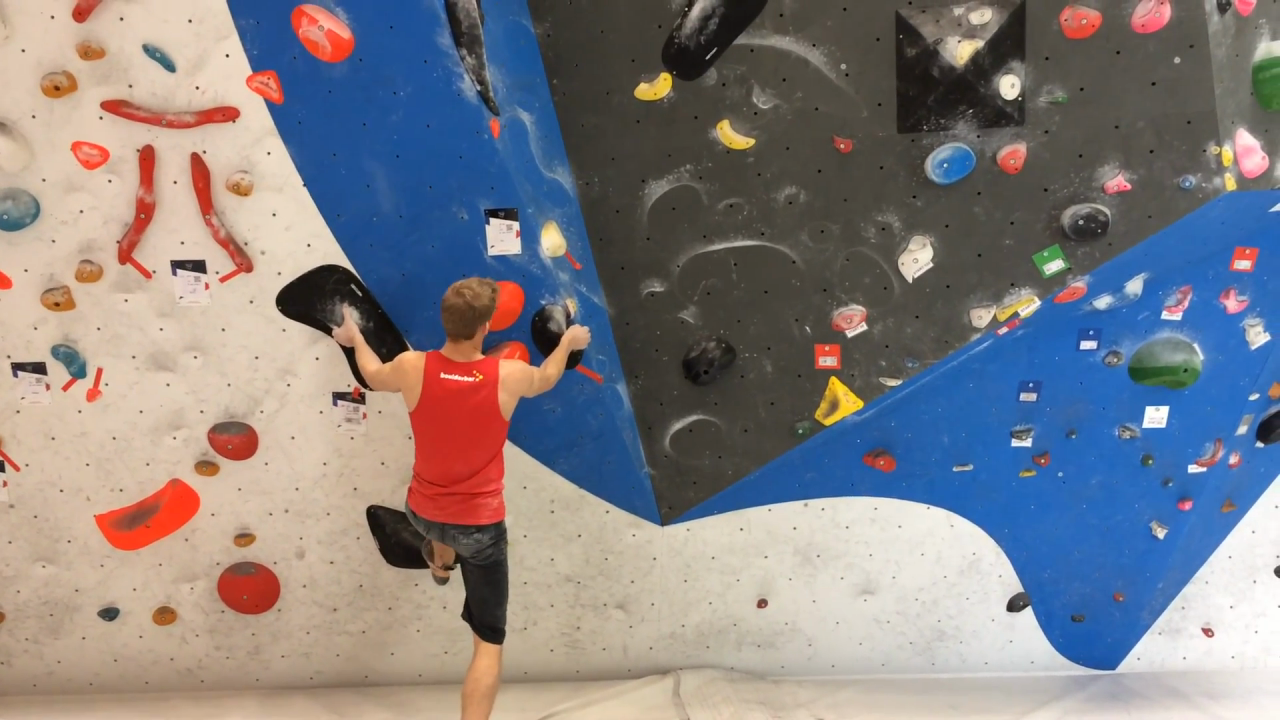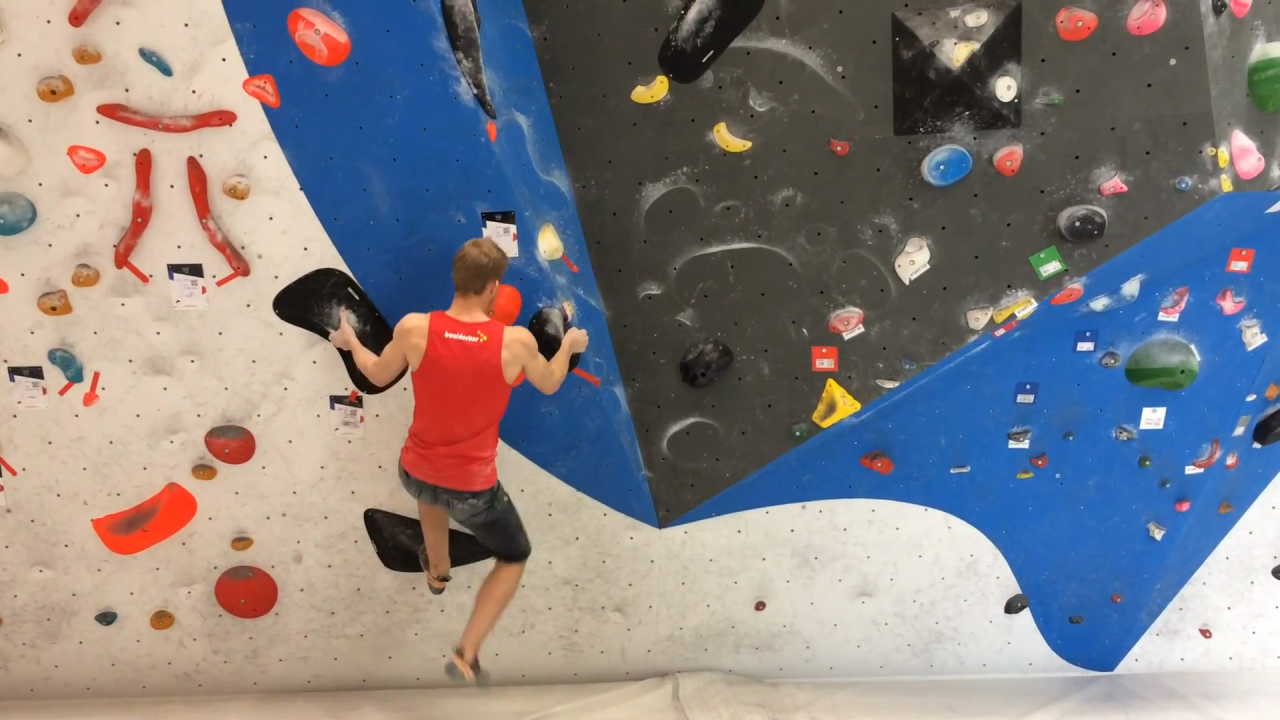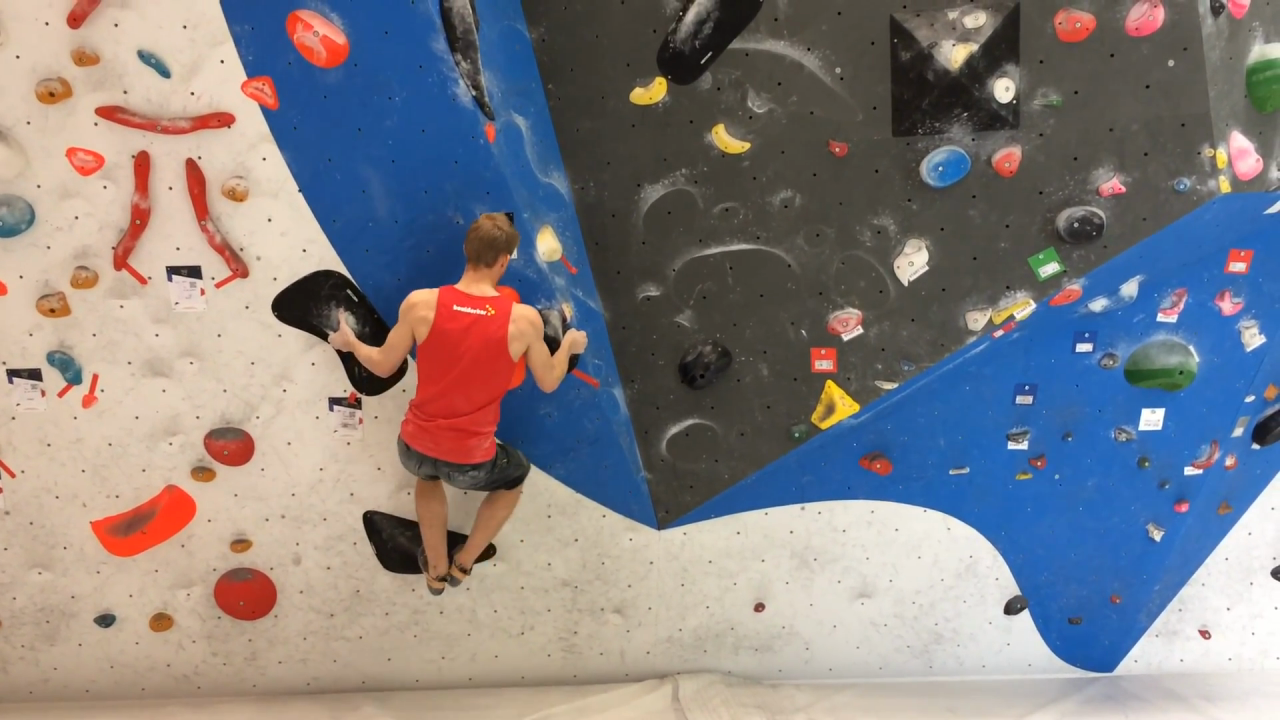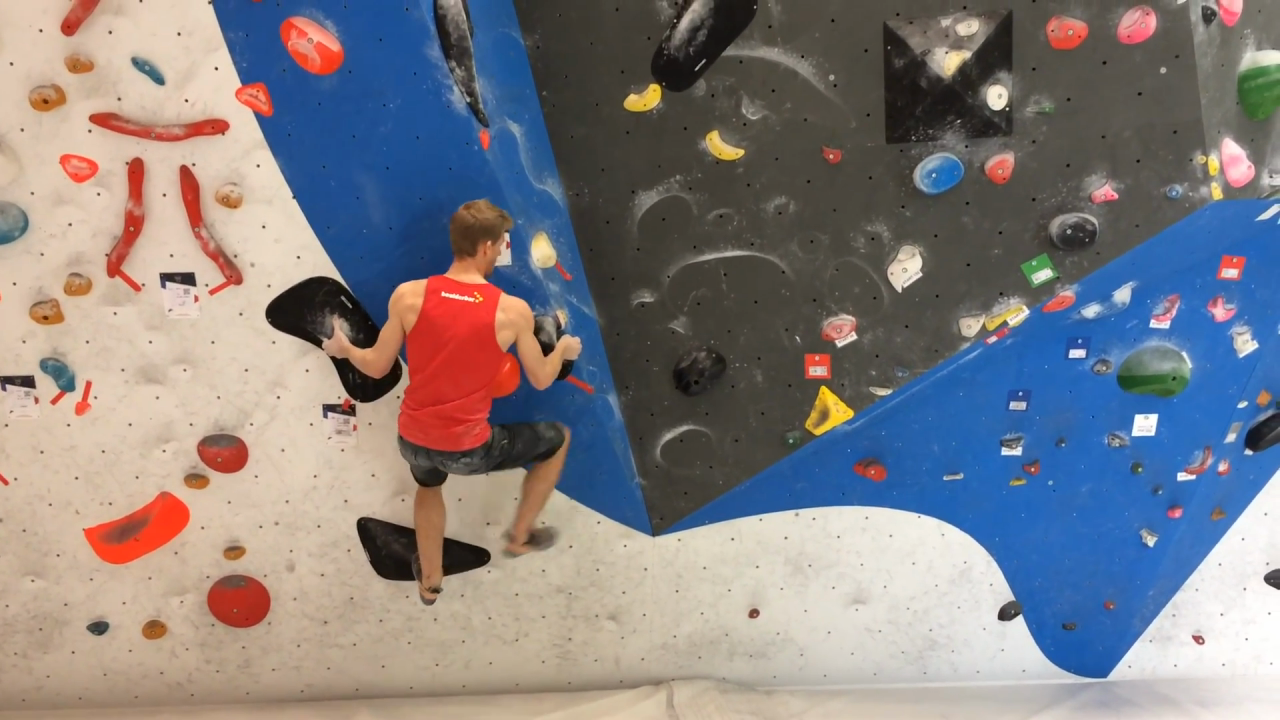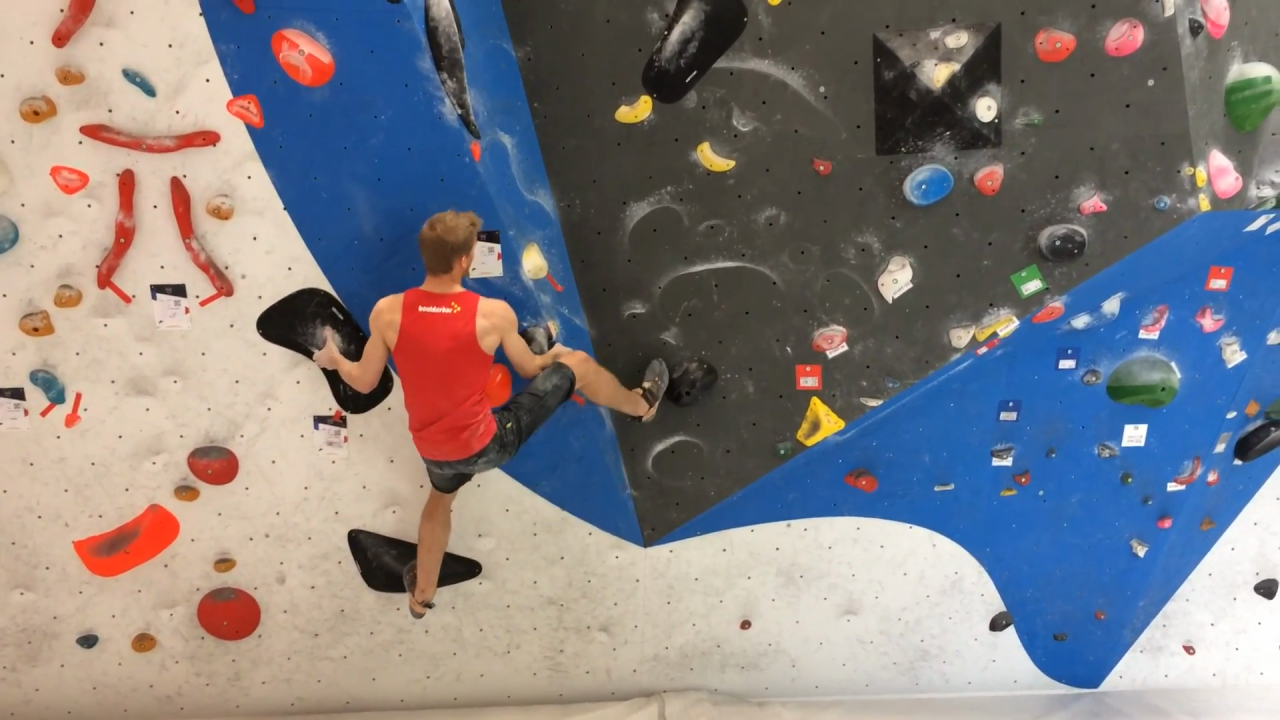
dt=0.4s
person 1, frame 1
left shoulder: (411, 368)
right shoulder: (509, 376)
left elbow: (374, 376)
right elbow: (546, 379)
left wrist: (354, 336)
right wrist: (568, 342)
left hip: (423, 511)
right hip: (480, 524)
right knee: (489, 641)
left ankle: (441, 561)
person 1, frame 2
left shoulder: (413, 329)
right shoulder: (516, 341)
left elbow: (377, 373)
right elbow: (547, 380)
left wrist: (349, 340)
right wrist: (569, 345)
left hip: (416, 475)
right hip: (472, 489)
right knee: (514, 559)
left ankle: (437, 572)
right ankle: (466, 654)
person 1, frame 3
left shoulder: (420, 304)
right shoulder: (524, 320)
left elbow: (383, 365)
right elbow: (548, 382)
left wrist: (349, 342)
right wrist: (569, 344)
left hip: (415, 446)
right hip: (471, 461)
left knee: (428, 476)
right knee: (514, 476)
left ankle: (436, 571)
right ankle: (462, 565)
person 1, frame 4
left shoulder: (407, 296)
right shoulder: (513, 311)
left elbow: (376, 366)
right elbow: (541, 379)
left wrist: (340, 347)
right wrist: (563, 351)
left hip: (414, 438)
right hip: (468, 449)
left knee: (429, 485)
right knee: (556, 440)
left ankle: (429, 583)
right ankle: (520, 537)
person 1, frame 5
left shoulder: (387, 312)
right shoulder: (494, 314)
left elbow: (364, 382)
right elbow: (529, 369)
left wrist: (334, 359)
right wrist: (554, 354)
left hip: (435, 451)
right hip: (486, 445)
left knee: (441, 496)
right knee: (576, 363)
left ankle: (421, 595)
right ankle: (640, 402)
